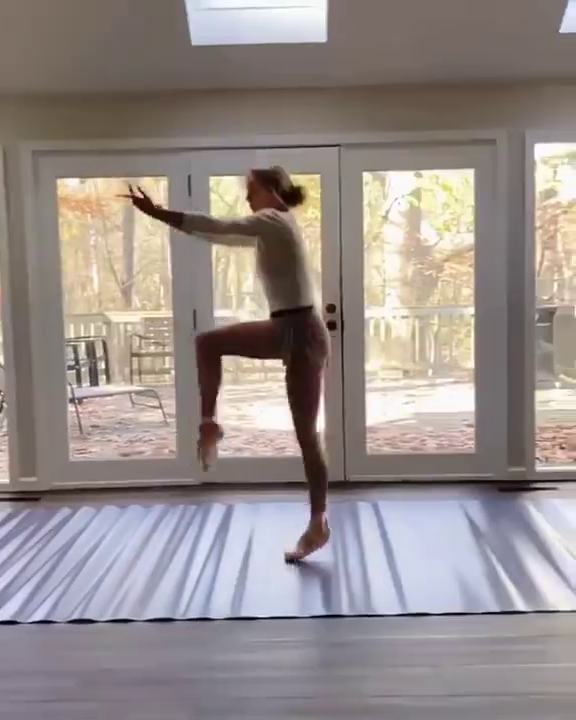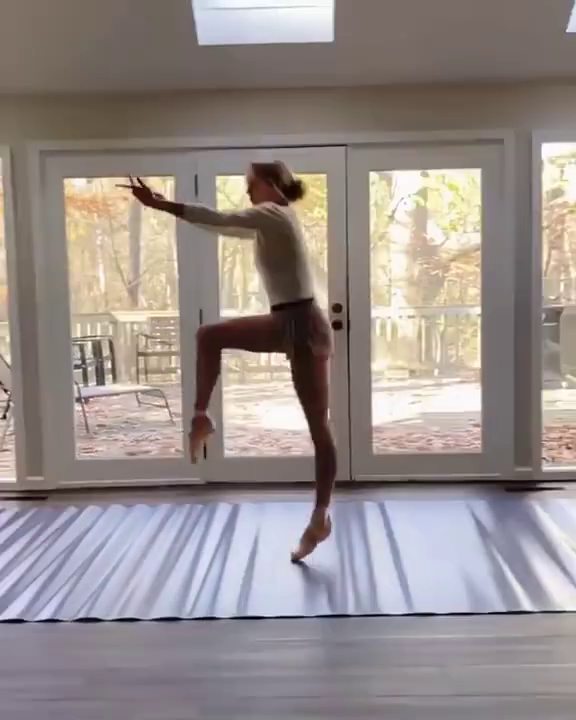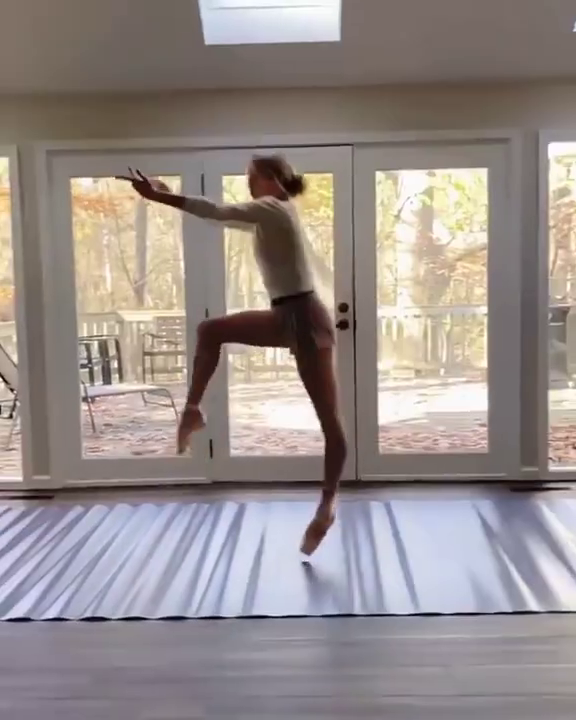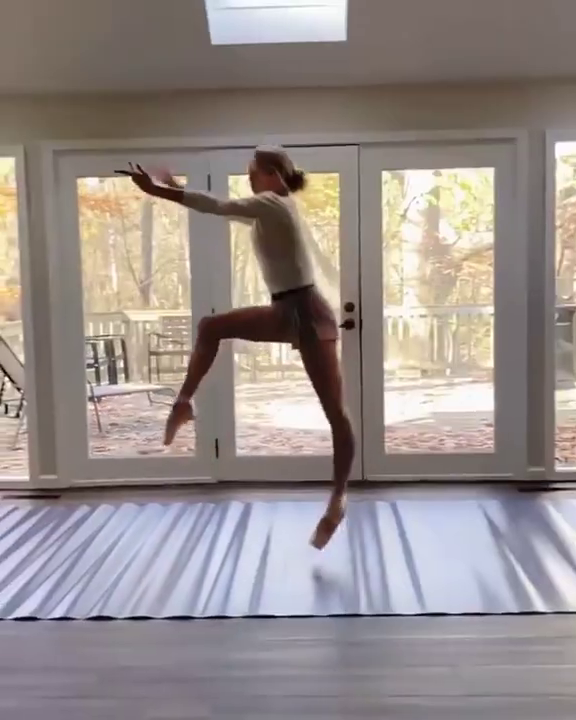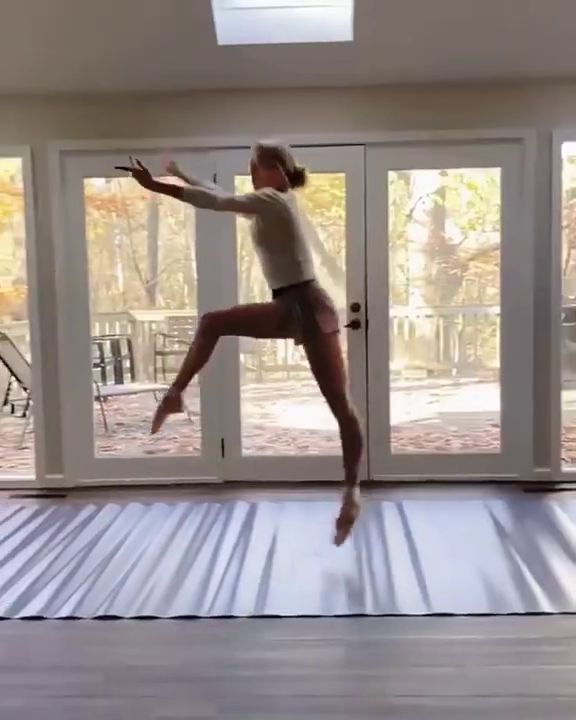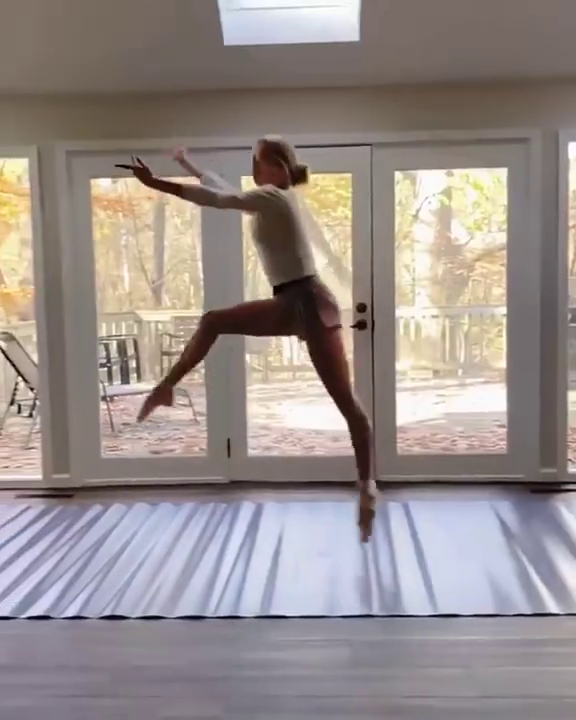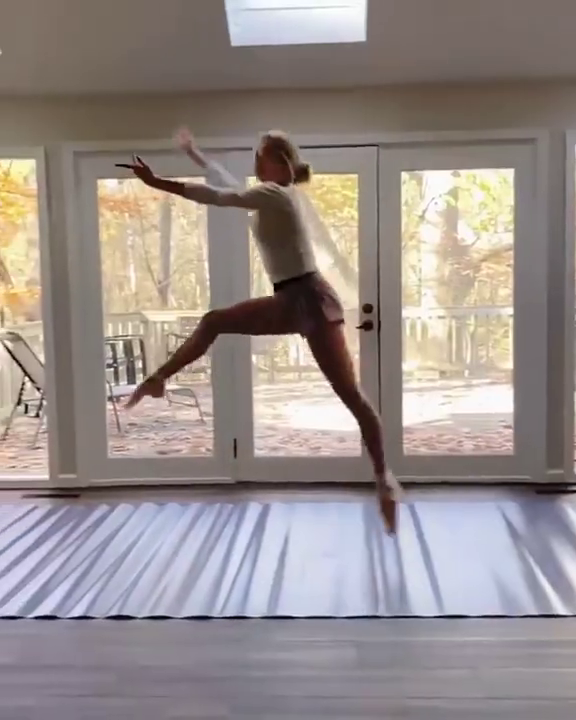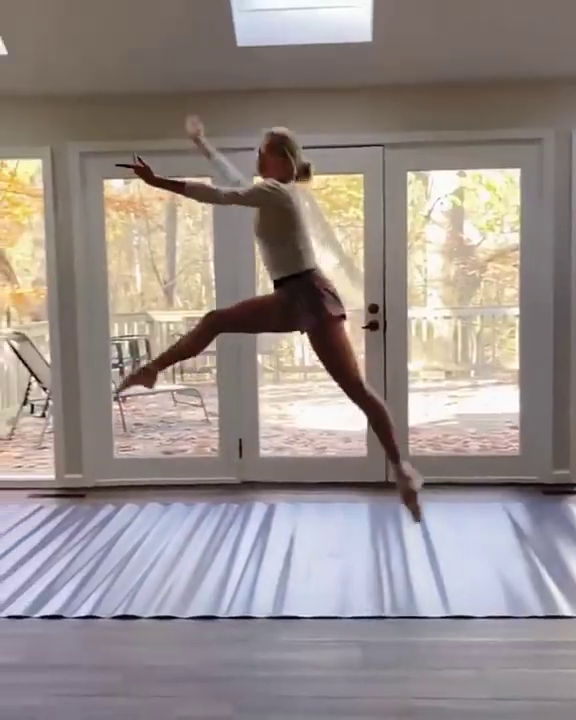
dt=0.1s
person 1, frame 1
left shoulder: (275, 221)
right shoulder: (269, 229)
left elbow: (218, 226)
right elbow: (218, 233)
left wrist: (159, 213)
right wrist: (163, 214)
left hip: (301, 331)
right hip: (284, 329)
left knee: (306, 434)
right knee: (206, 342)
left ankle: (318, 523)
right ankle: (208, 423)
person 1, frame 2
left shoulder: (274, 214)
right shoulder: (269, 220)
left elbow: (217, 219)
right elbow: (222, 225)
left wrist: (158, 203)
right wrist: (165, 204)
left hip: (303, 325)
right hip: (283, 323)
left knee: (318, 427)
right knee: (209, 336)
left ankle: (321, 517)
right ankle: (200, 418)
person 1, frame 3
left shoulder: (273, 209)
right shoulder: (270, 215)
left elbow: (217, 211)
right elbow: (221, 215)
left wrist: (159, 196)
right wrist: (168, 194)
left hip: (305, 317)
right hip: (284, 317)
left knee: (328, 417)
right knee: (210, 330)
left ankle: (326, 507)
right ankle: (193, 409)
person 1, frame 4
left shoulder: (273, 204)
right shoulder: (270, 209)
left elbow: (216, 206)
right elbow: (221, 204)
left wrist: (158, 190)
right wrist: (175, 184)
left hip: (307, 313)
right hip: (285, 312)
left knee: (334, 410)
right knee: (211, 327)
left ankle: (337, 500)
right ankle: (183, 403)
person 1, frame 5
left shoulder: (273, 200)
right shoulder: (270, 204)
left elbow: (216, 201)
right elbow: (221, 195)
left wrist: (157, 185)
right wrist: (179, 175)
left hip: (308, 306)
right hip: (286, 308)
left knee: (339, 404)
right knee: (212, 323)
left ankle: (350, 494)
right ankle: (176, 394)
person 1, frame 6
left shoulder: (273, 198)
right shoulder: (267, 199)
left elbow: (214, 198)
right elbow: (222, 188)
left wrist: (157, 183)
right wrist: (185, 163)
left hip: (309, 303)
right hip: (285, 304)
left knee: (345, 399)
right knee: (212, 322)
left ankle: (366, 487)
right ankle: (165, 388)
person 1, frame 7
left shoulder: (274, 195)
right shoulder: (269, 197)
left elbow: (216, 196)
right elbow: (227, 181)
left wrist: (158, 182)
right wrist: (193, 153)
left hip: (312, 299)
right hip: (288, 301)
left knee: (351, 394)
right knee: (215, 321)
left ankle: (384, 478)
right ankle: (158, 378)
person 1, frame 8
left shoulder: (275, 193)
right shoulder: (266, 190)
left elbow: (217, 195)
right elbow: (233, 176)
left wrist: (159, 181)
right wrist: (202, 143)
left hip: (311, 297)
right hip: (286, 298)
left knee: (357, 389)
right knee: (215, 321)
left ankle: (401, 469)
right ankle: (150, 370)
